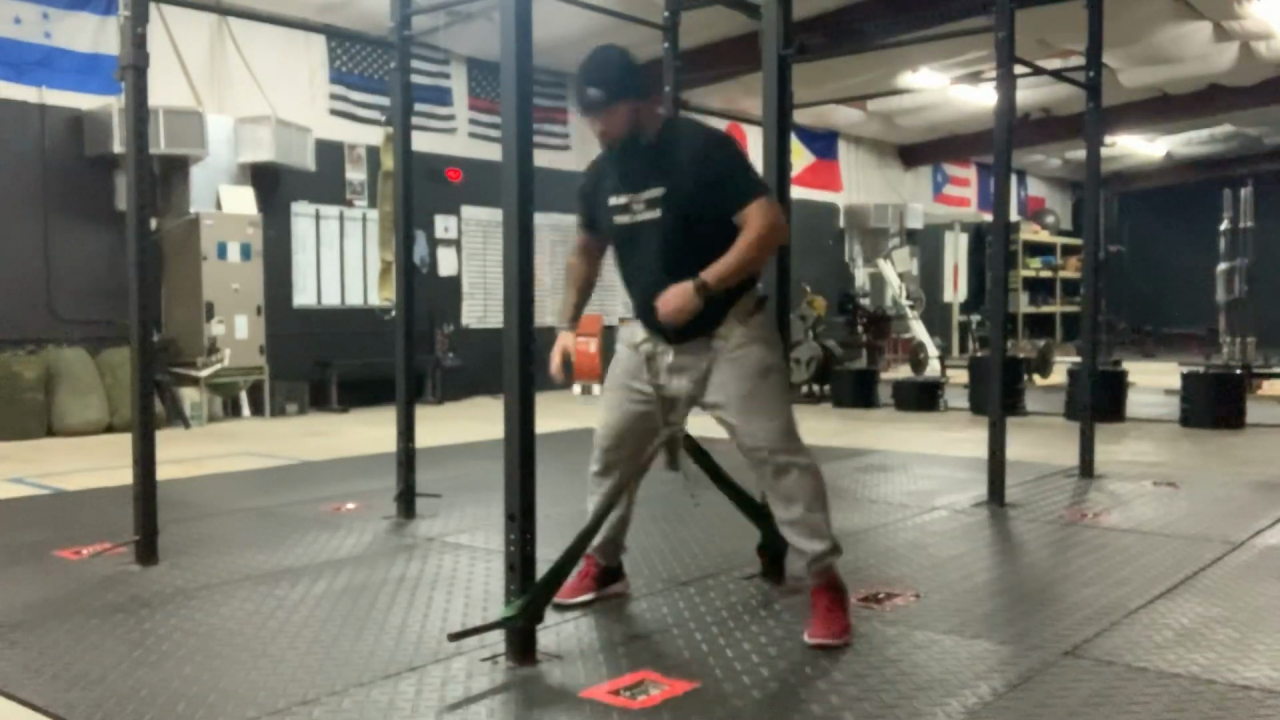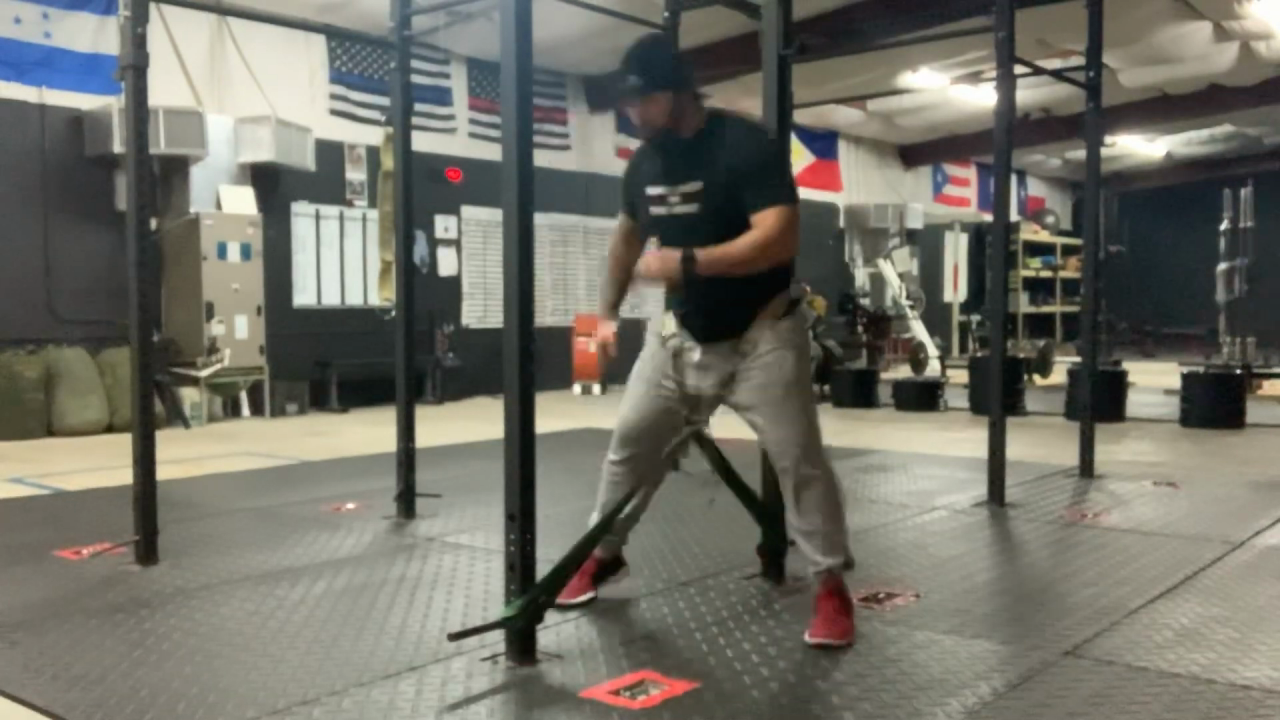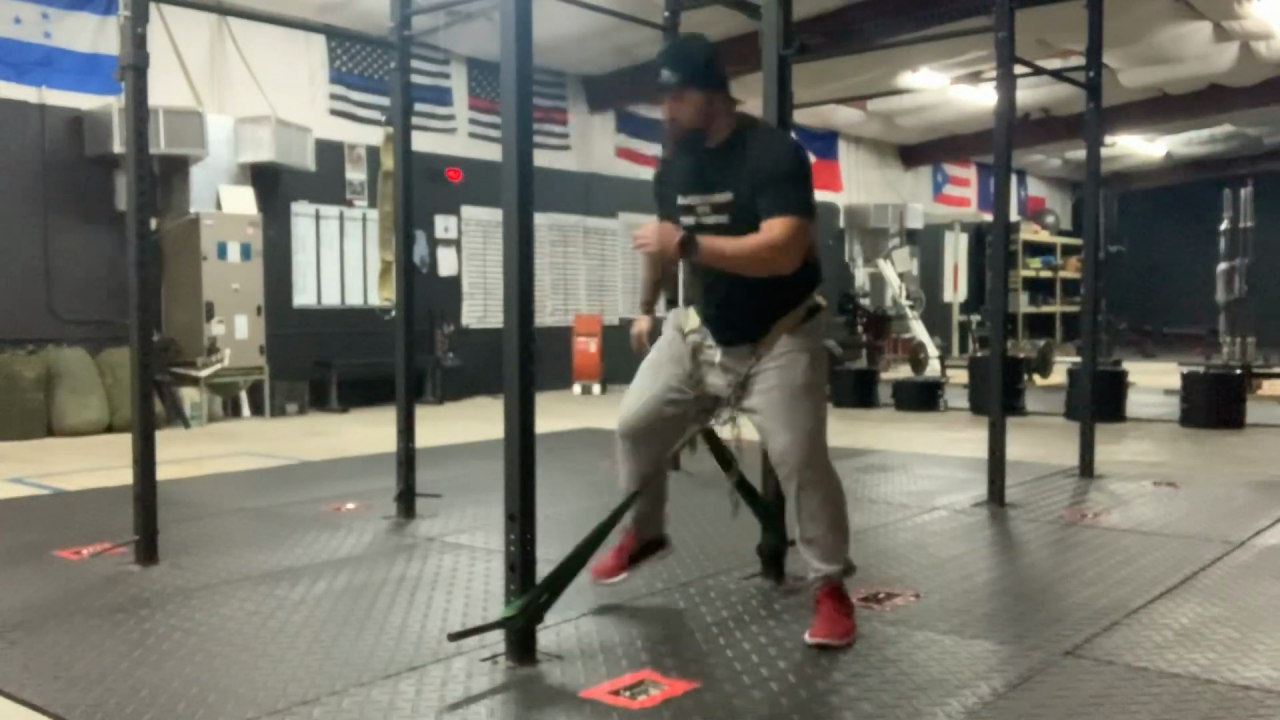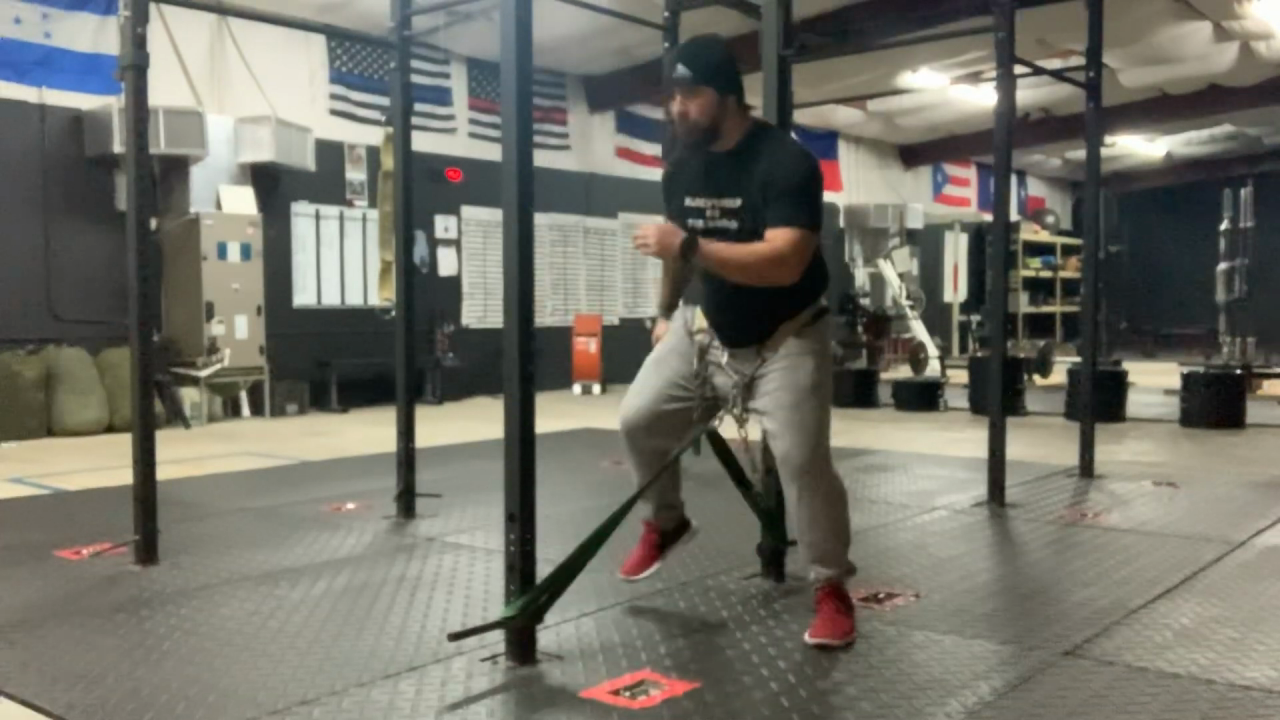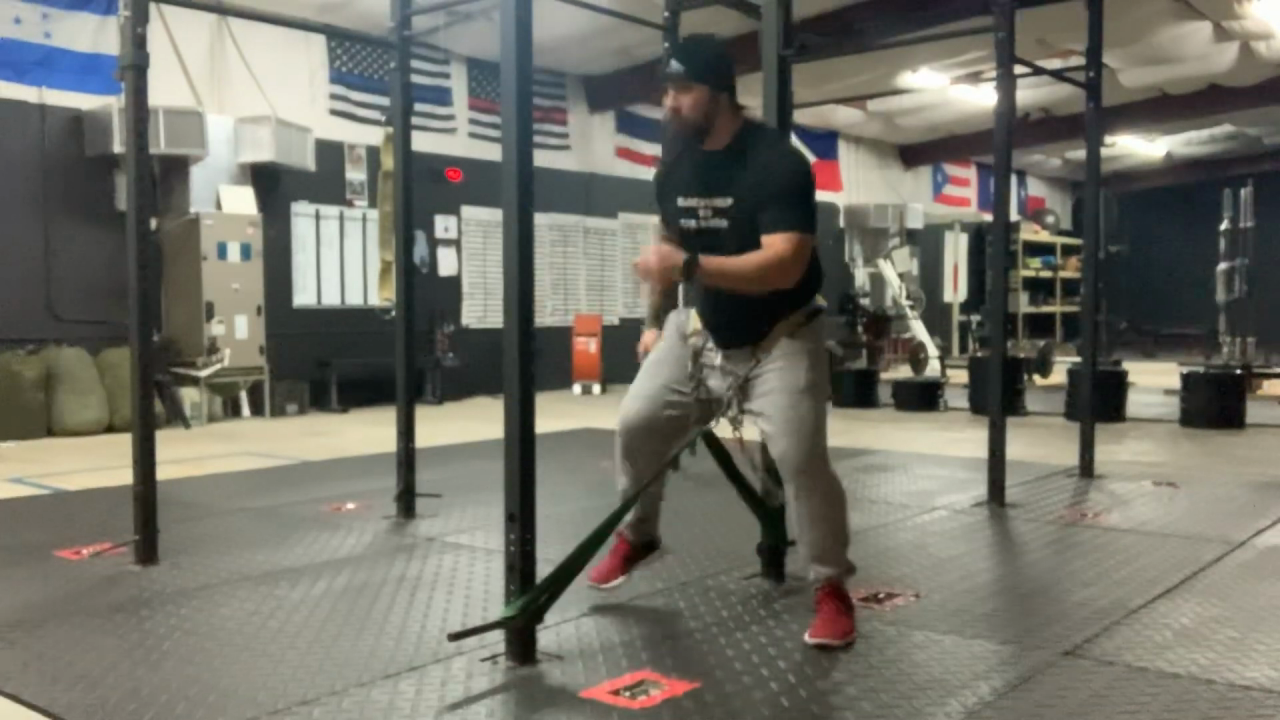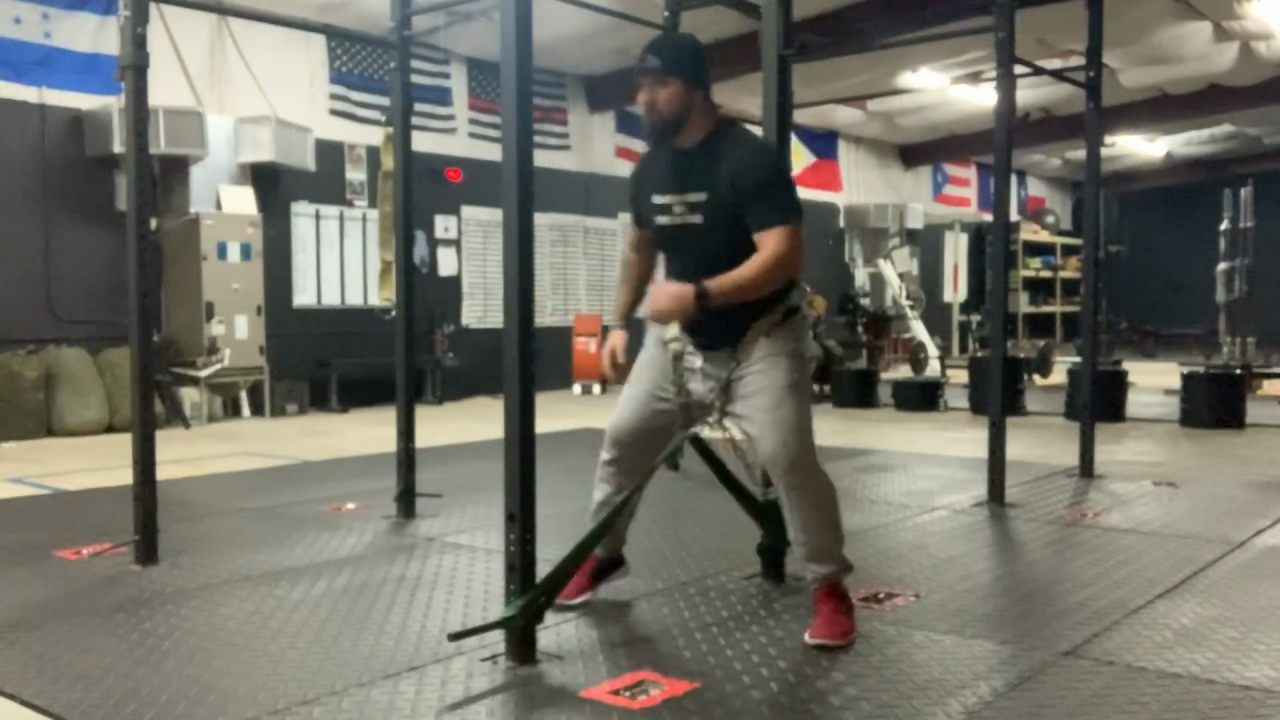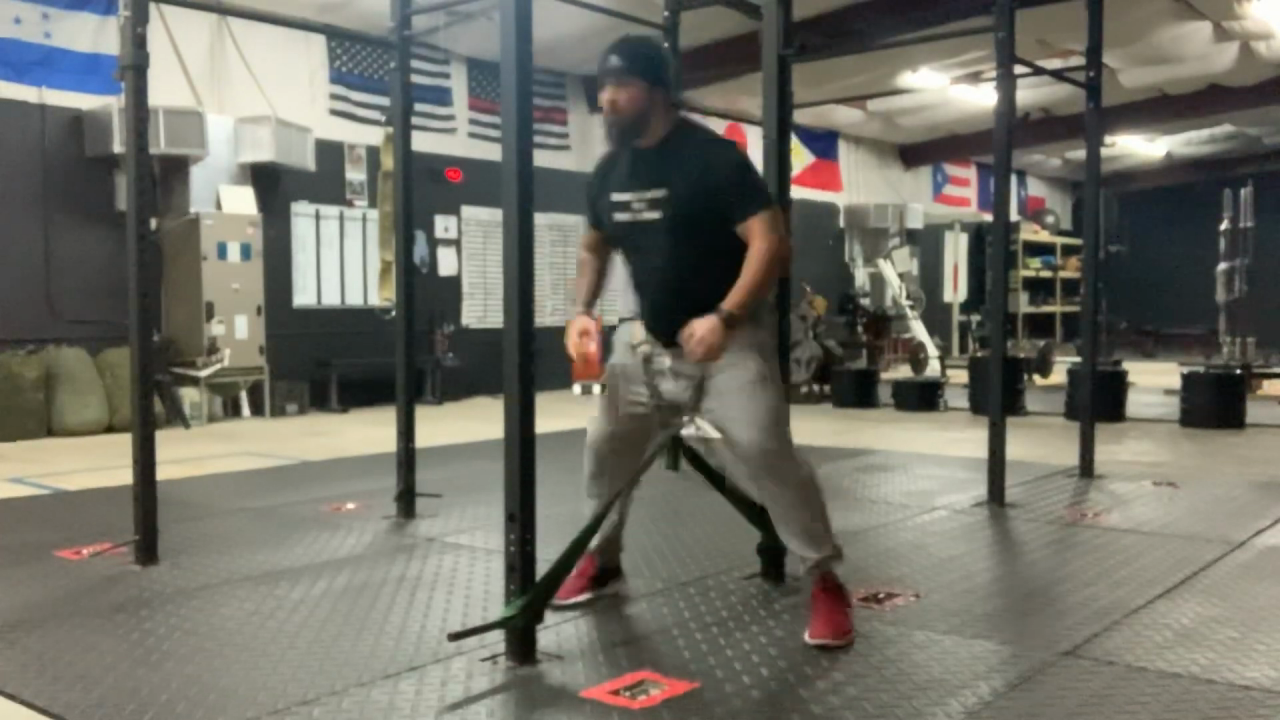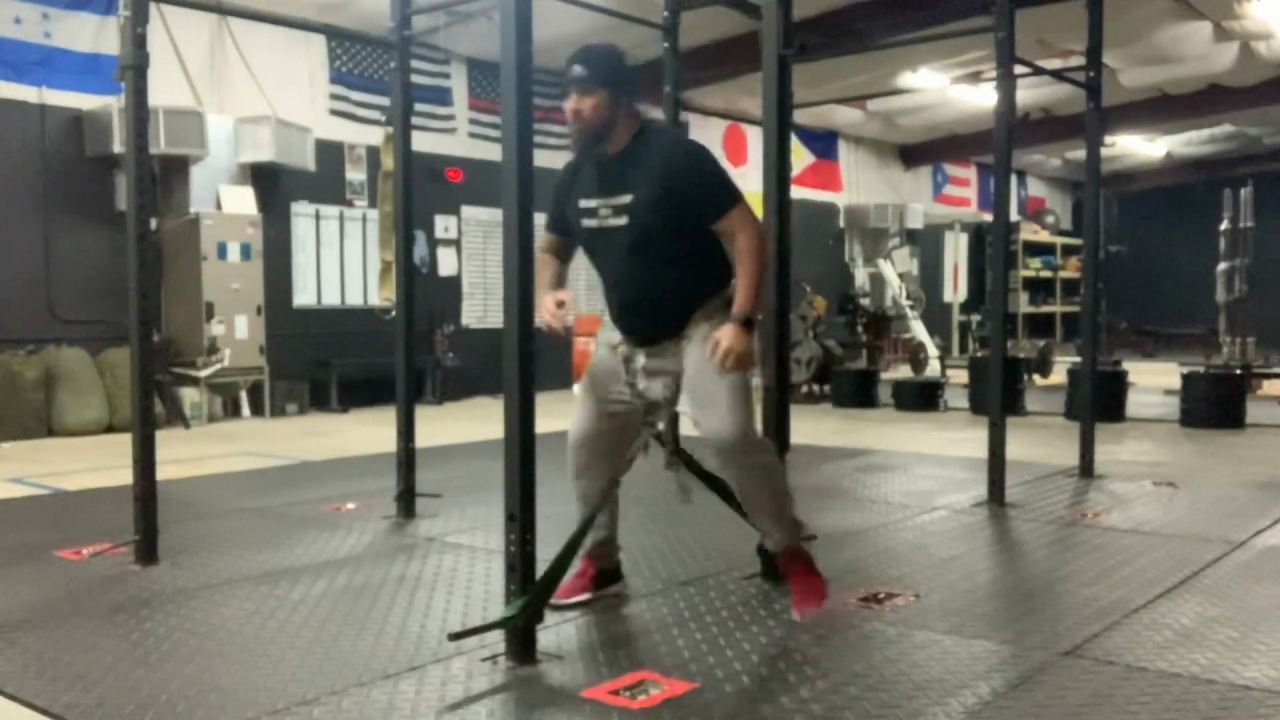
dt=0.1s
person 1, frame 1
left shoulder: (706, 149)
right shoulder: (600, 175)
left elbow: (768, 226)
right elbow: (586, 251)
left wrist: (702, 288)
right wrist: (568, 325)
left hip: (729, 330)
right hip: (649, 339)
left knee: (774, 447)
right knee: (612, 446)
left ankle: (824, 580)
right ankle: (603, 563)
person 1, frame 2
left shoulder: (748, 146)
right shoulder: (643, 163)
left elbow: (780, 240)
right elbow: (628, 236)
left wrist: (686, 261)
right wrist: (609, 310)
left hip: (761, 332)
right hip: (681, 331)
left knee: (796, 455)
right knee: (631, 437)
left ankle: (830, 584)
right ankle: (604, 556)
person 1, frame 3
left shoulder: (776, 155)
right shoulder: (674, 166)
left elbow: (784, 252)
left wrist: (686, 245)
right wrist: (647, 308)
left hip: (780, 337)
right hip: (700, 330)
left knee: (801, 461)
right knee: (637, 425)
left ankle: (831, 587)
right ankle: (643, 532)
person 1, frame 4
left shoulder: (786, 163)
right shoulder: (683, 167)
left elbow: (787, 263)
left wrist: (687, 247)
right wrist: (666, 310)
left hip: (786, 339)
right hip: (708, 328)
left knee: (804, 461)
right knee: (641, 418)
left ankle: (831, 589)
right ankle: (666, 522)
person 1, frame 5
left shoulder: (777, 163)
right shoulder: (675, 168)
left elbow: (786, 266)
left wrist: (688, 265)
right wrist: (655, 320)
left hip: (780, 339)
right hip: (701, 331)
left knee: (801, 461)
right knee: (636, 426)
left ankle: (831, 588)
right ankle: (638, 535)
person 1, frame 6
left shoulder: (751, 161)
right shoulder: (649, 167)
left elbow: (784, 257)
right elbow: (641, 246)
left wrist: (697, 295)
right wrist: (619, 324)
left hip: (757, 335)
right hip: (680, 336)
left knee: (788, 457)
right knee: (624, 438)
left ankle: (830, 587)
right ankle: (603, 555)
person 1, frame 7
left shoulder: (713, 157)
right shoulder: (609, 170)
left elbow: (768, 242)
right elbow: (594, 247)
left wrist: (724, 317)
right wrist: (583, 311)
left hip: (726, 335)
right hip: (650, 337)
left knee: (765, 451)
right knee: (605, 447)
left ankle: (825, 581)
right ankle: (601, 563)
person 1, frame 8
left shoulder: (677, 159)
right shoulder: (574, 180)
left elbow: (746, 235)
right elbow: (551, 250)
left wrist: (740, 319)
right wrist: (546, 292)
left hip: (702, 326)
right hip: (628, 340)
left knee: (725, 432)
right knee: (589, 446)
left ankle: (789, 547)
right ankle: (599, 561)
